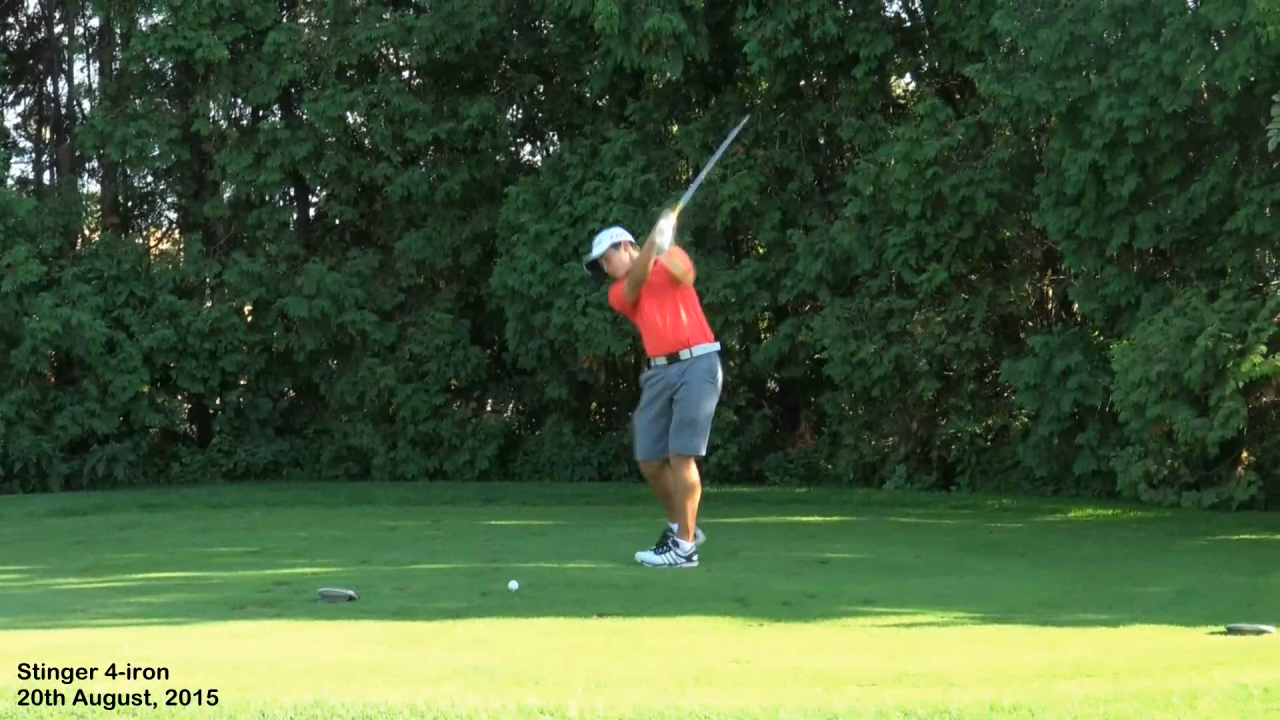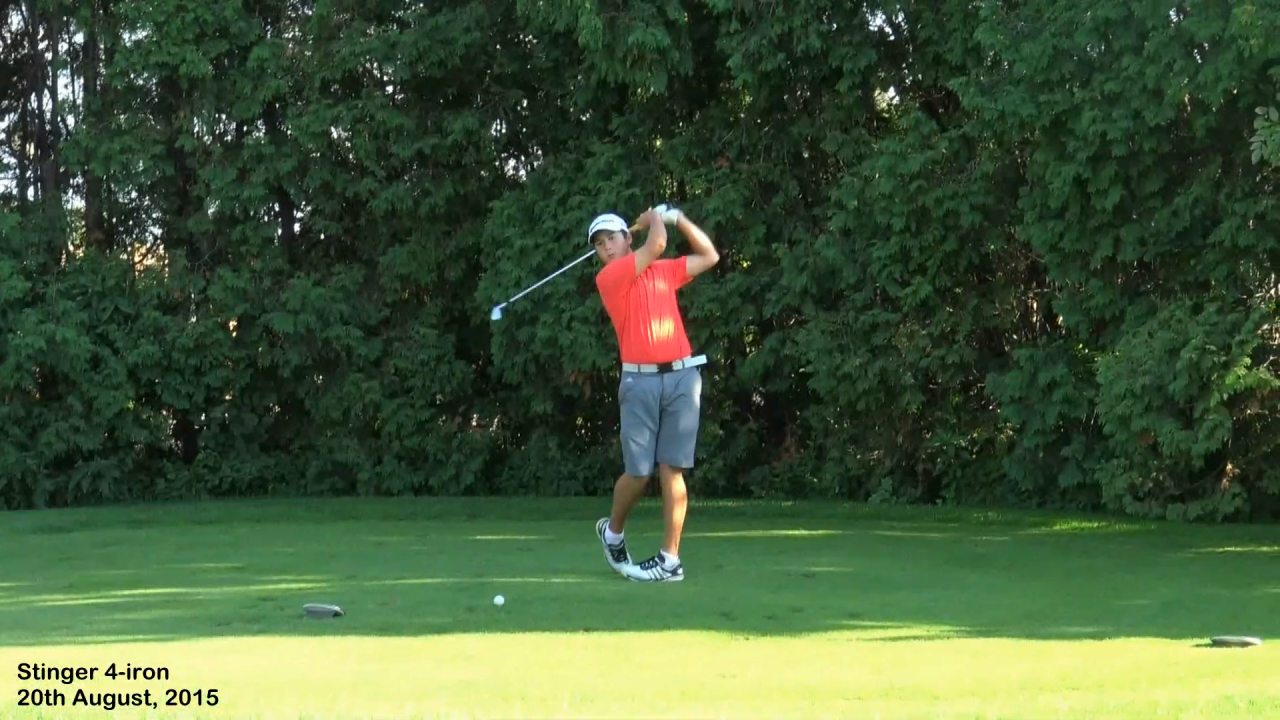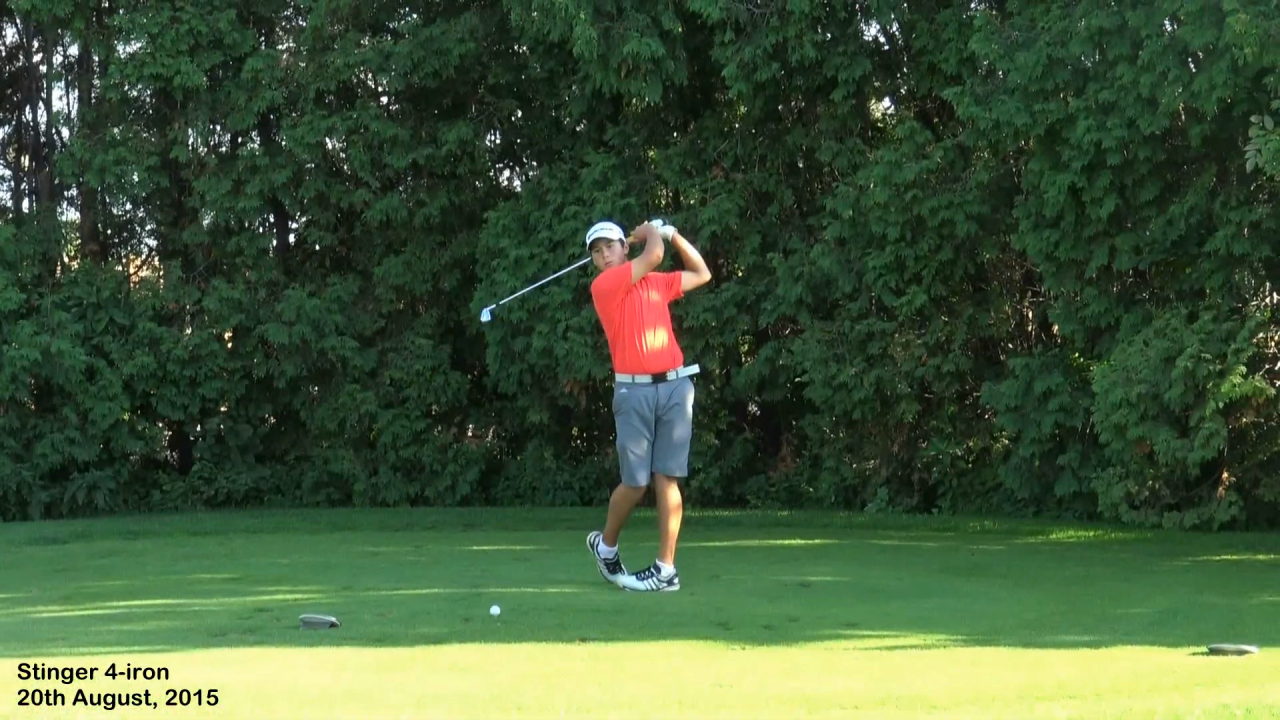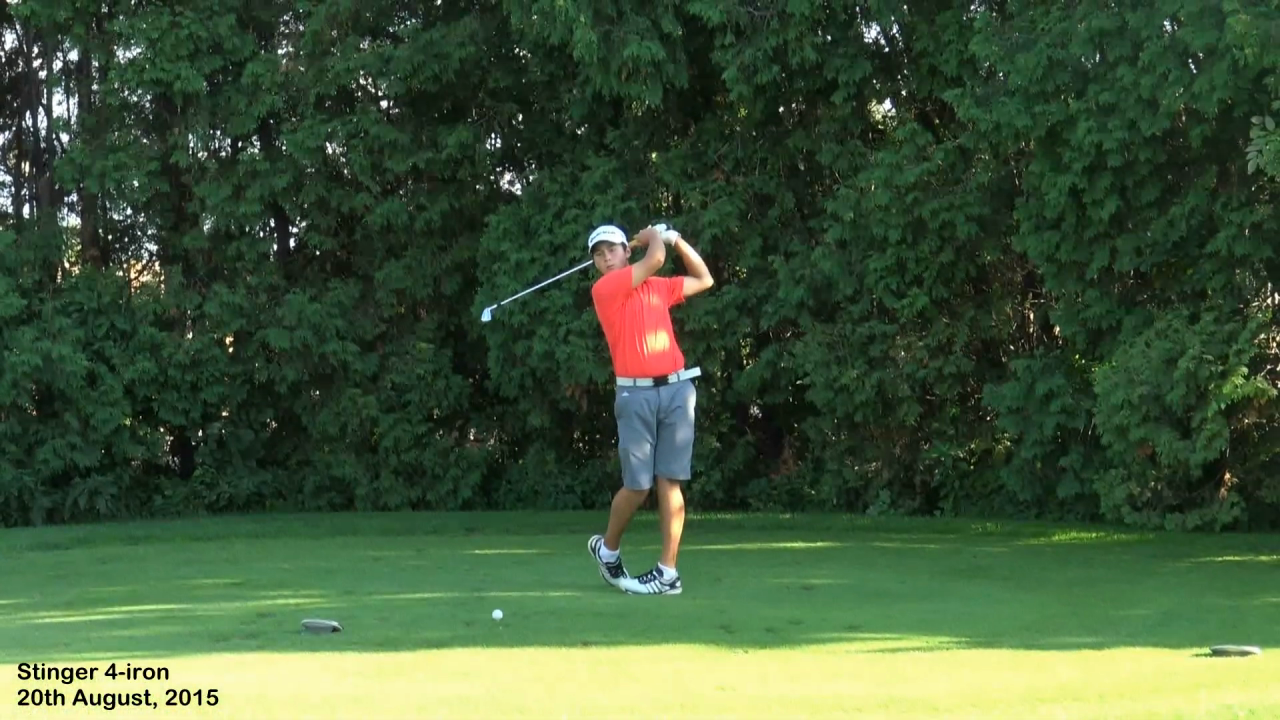
dt=0.4s
person 1, frame 1
left shoulder: (670, 258)
right shoulder: (619, 292)
left elbow: (684, 274)
right elbow: (635, 282)
left wrist: (664, 244)
right wrist: (654, 241)
left hip: (697, 365)
right hip: (659, 371)
left knee: (681, 455)
right knee: (648, 457)
left ankle: (685, 545)
right ankle: (682, 527)
person 1, frame 2
left shoulder: (665, 270)
right shoulder: (608, 278)
left elbow: (710, 257)
right elbow: (656, 245)
left wrist: (677, 217)
right wrist: (655, 220)
left hip: (681, 377)
right hip: (640, 381)
left knee: (671, 469)
right knee: (638, 472)
left ankle: (670, 559)
right ankle: (613, 531)
person 1, frame 3
left shoulder: (657, 282)
right shoulder: (603, 285)
left elbow: (701, 274)
right elbow: (654, 255)
left wrist: (672, 233)
right wrist: (653, 233)
left hip: (674, 385)
right hip: (634, 391)
left knee: (666, 478)
right knee: (635, 481)
left ankle: (666, 568)
right ankle: (606, 544)
person 1, frame 4
left shoulder: (658, 286)
right shoulder: (604, 289)
left elbow: (704, 280)
right elbow: (655, 259)
left wrist: (674, 238)
right wrist: (655, 236)
left hip: (676, 389)
right hip: (635, 394)
left knee: (669, 481)
right knee: (638, 485)
left ankle: (667, 571)
right ankle: (607, 548)
